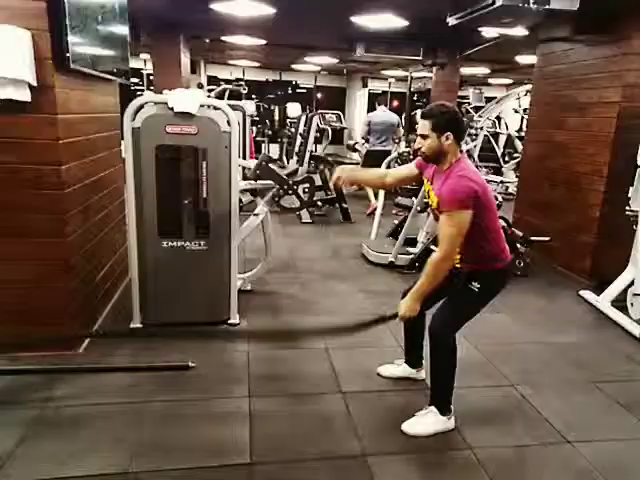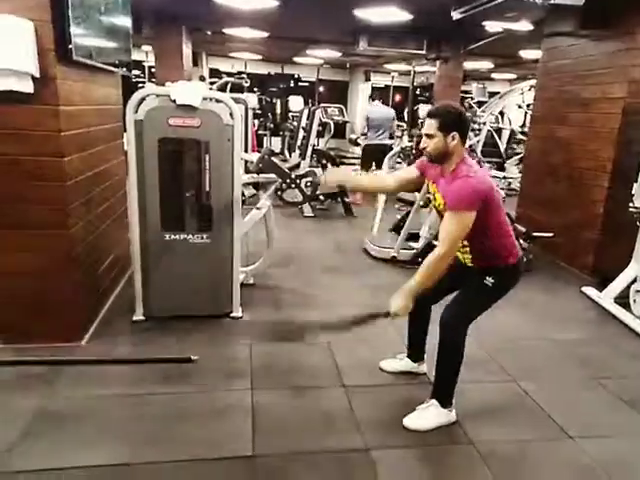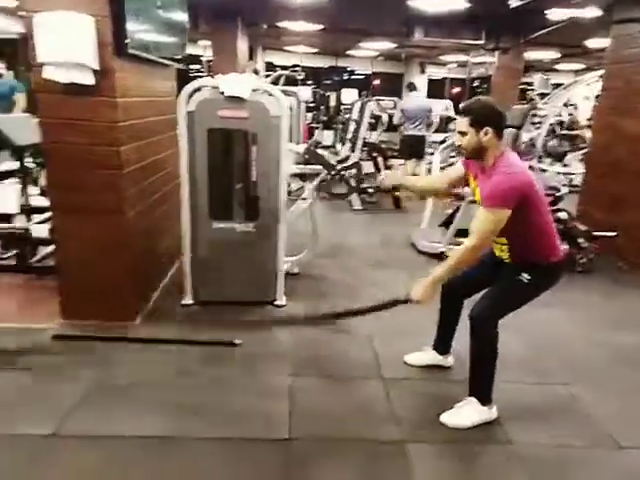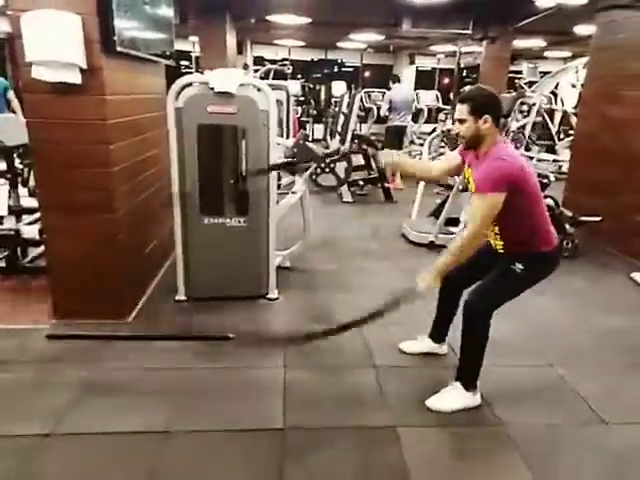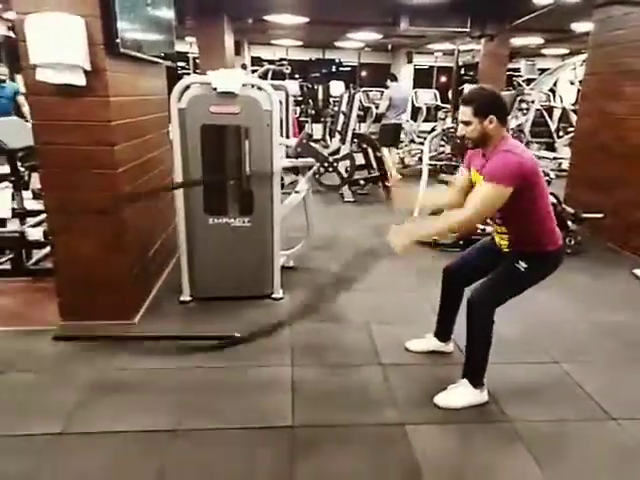
dt=0.5s
person 1, frame 1
left shoulder: (460, 184)
right shoulder: (434, 164)
left elbow: (445, 253)
right elbow: (390, 178)
left wrist: (414, 297)
right wrist: (352, 176)
left hip: (487, 270)
right hip: (461, 261)
left knee: (441, 328)
right knee: (414, 301)
left ankle: (441, 413)
right ankle: (413, 365)
person 1, frame 2
left shoulder: (467, 185)
right shoulder: (431, 165)
left elbow: (445, 251)
right elbow: (390, 183)
left wrist: (407, 294)
right wrist: (346, 178)
left hip: (498, 266)
right hip: (467, 256)
left knee: (452, 321)
right knee: (420, 295)
left ankle: (442, 407)
right ankle: (415, 359)
person 1, frame 3
left shoulder: (506, 180)
right shoulder: (476, 162)
left elbow: (474, 246)
right elbow: (443, 184)
left wrist: (429, 282)
right wrist: (400, 180)
left hip: (539, 264)
right hip: (505, 252)
left knee: (483, 316)
right knee: (453, 288)
left ankle: (482, 404)
right ankle: (441, 352)
person 1, frame 4
left shoulder: (496, 166)
right shoulder: (473, 149)
left elbow: (475, 233)
right elbow: (435, 170)
left wrist: (435, 271)
right wrist: (398, 162)
left hip: (534, 253)
right hip: (503, 241)
left knee: (477, 305)
right knee: (453, 279)
left ankle: (467, 389)
right ankle: (436, 340)
person 1, frame 5
left shoulder: (510, 162)
right shoulder: (477, 153)
left elbow: (470, 217)
right elbow: (454, 195)
left wrist: (414, 234)
right wrist: (419, 202)
left hip: (539, 252)
right hip: (506, 240)
left knee: (481, 300)
right knee: (454, 273)
left ankle: (474, 386)
right ankle: (442, 338)
